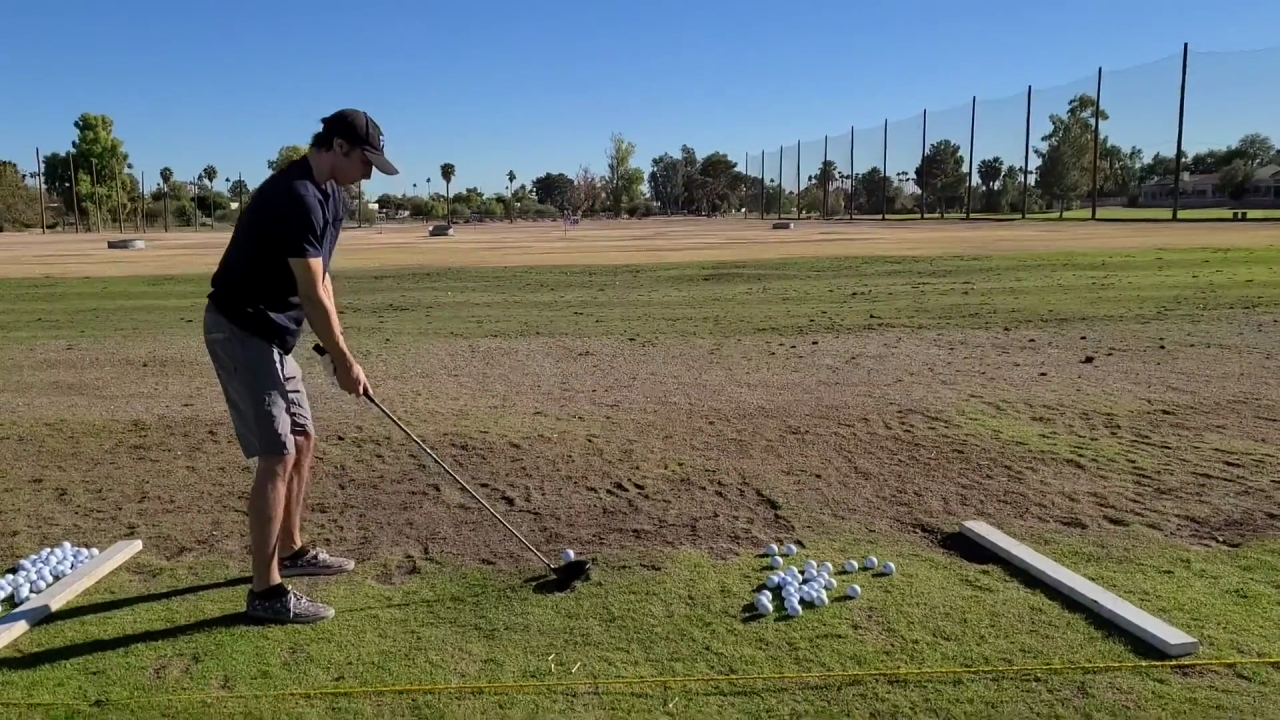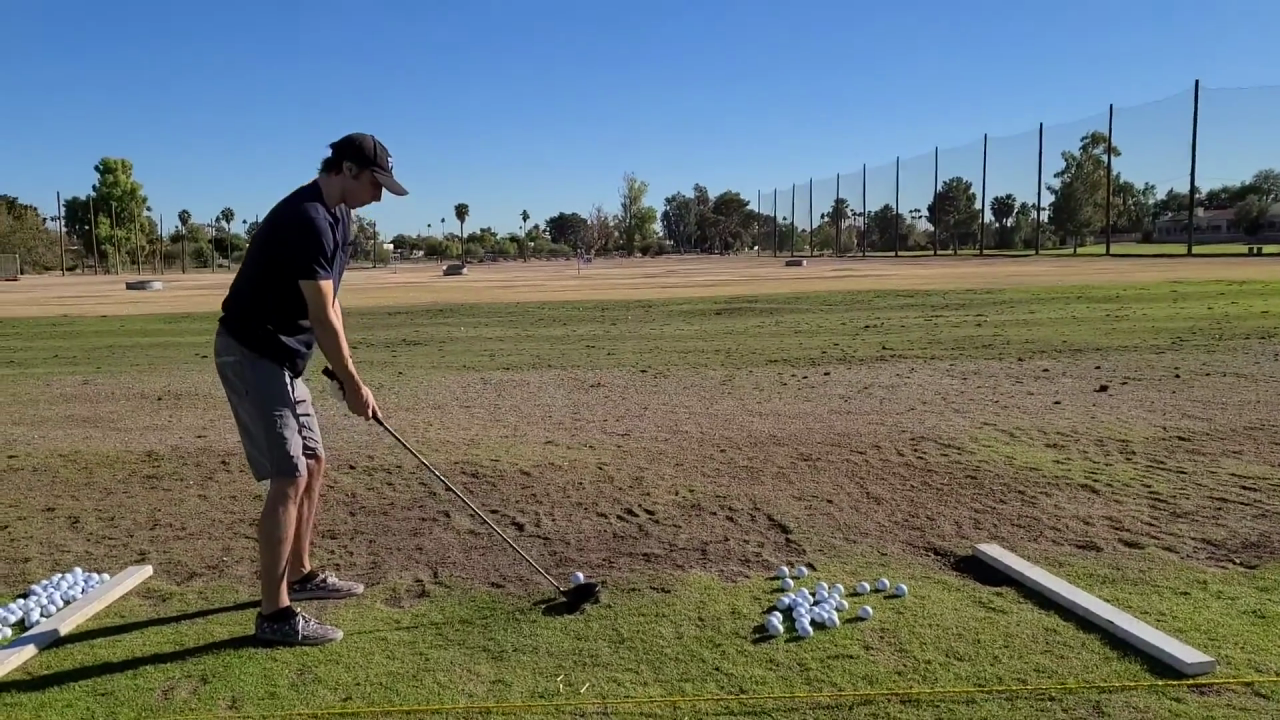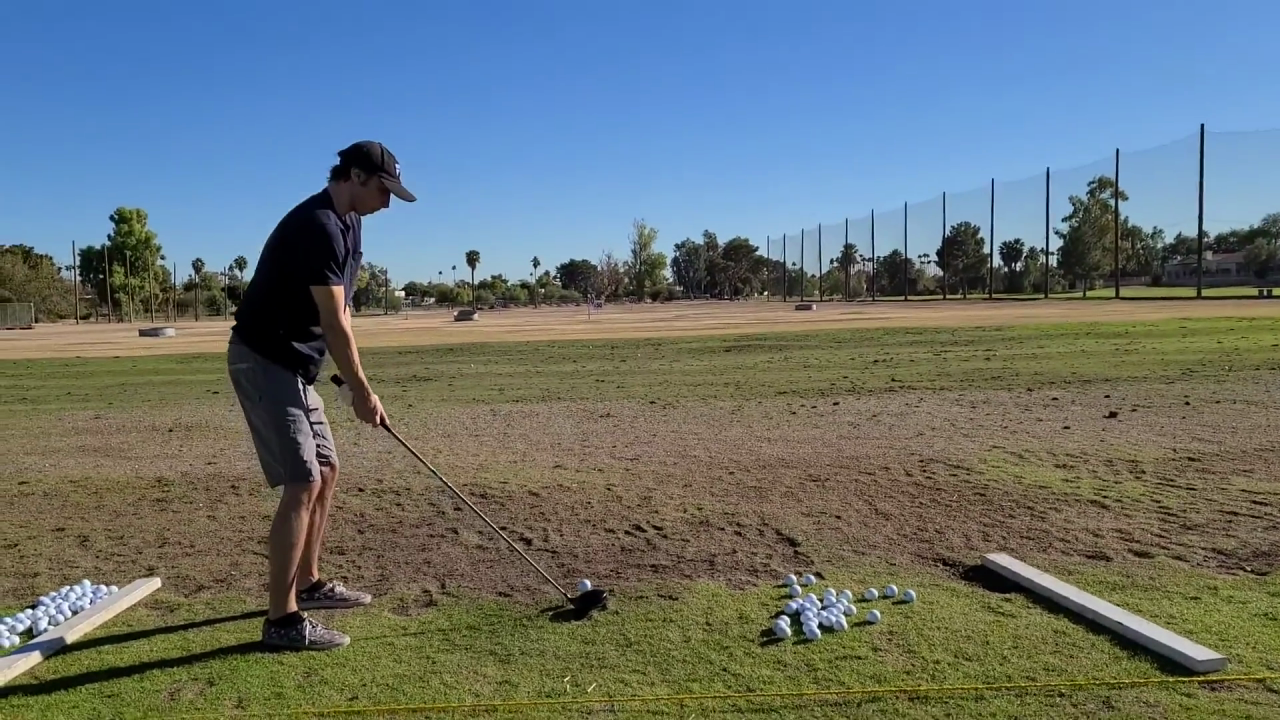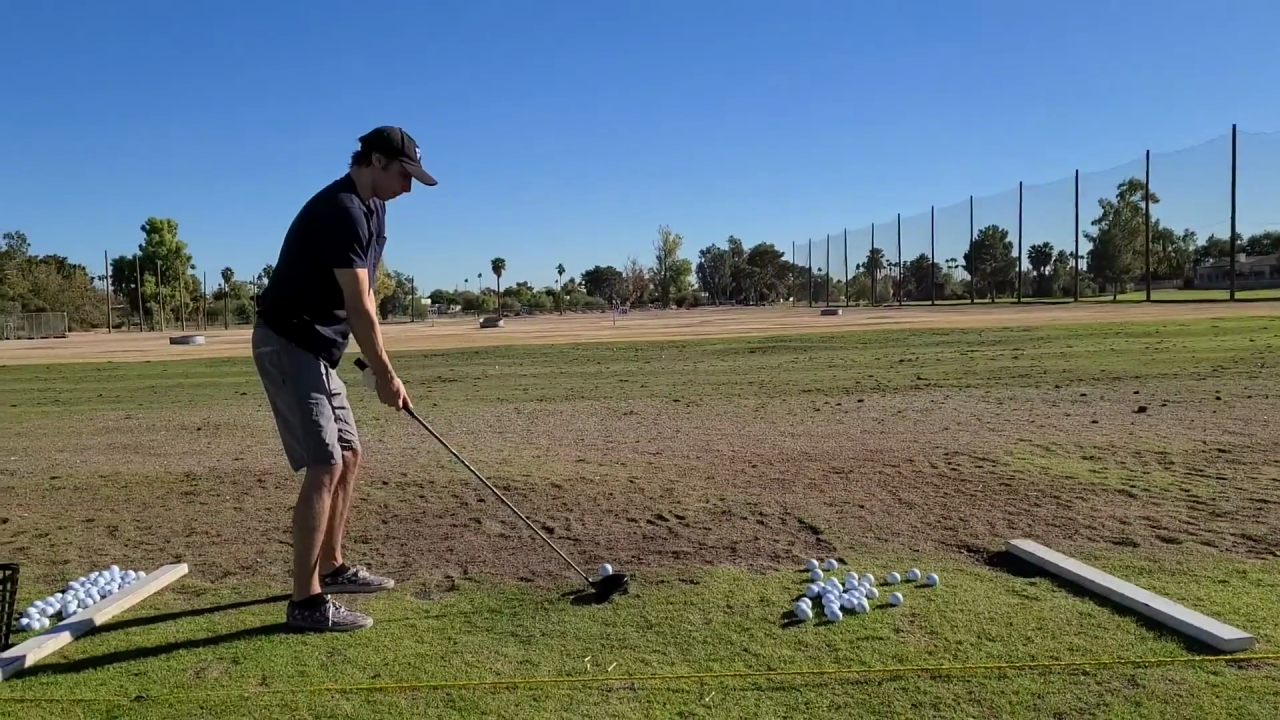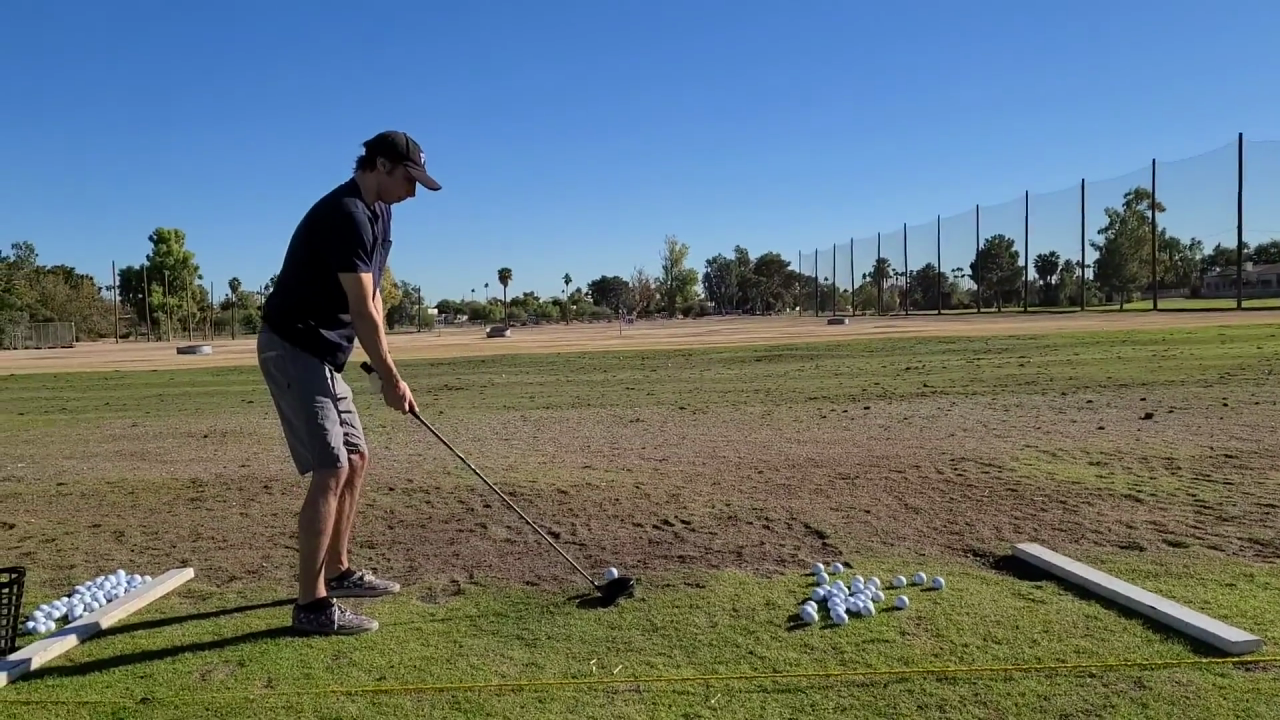
dt=0.4s
person 1, frame 1
left shoulder: (328, 193)
right shoulder: (296, 196)
left elbow: (320, 280)
right elbow: (313, 295)
left wrist: (337, 351)
right wrist: (345, 361)
left hip: (270, 330)
right hip: (243, 330)
left knee: (302, 440)
right knee: (278, 455)
left ankle: (291, 549)
right ankle: (265, 591)
person 1, frame 2
left shoulder: (337, 216)
right shoulder: (306, 219)
left elbow: (328, 304)
right elbow: (323, 318)
left wrist: (345, 374)
right wrist: (354, 384)
left hip: (280, 354)
right hip: (253, 354)
left knee: (312, 463)
right knee: (289, 477)
left ankle: (300, 573)
right ankle: (275, 613)
person 1, frame 3
left shoulder: (347, 223)
right shoulder: (317, 226)
left elbow: (339, 312)
right elbow: (334, 324)
left wrist: (353, 381)
right wrist: (362, 391)
left hip: (292, 362)
right hip: (266, 361)
left knee: (325, 471)
right knee: (302, 483)
left ankle: (308, 583)
right ankle: (282, 618)
person 1, frame 4
left shoulder: (371, 208)
right shoulder: (341, 210)
left elbow: (364, 296)
right elbow: (358, 307)
left wrist: (376, 364)
right wrist: (386, 374)
left hip: (314, 347)
right hip: (290, 346)
left knee: (347, 456)
right knee: (324, 467)
left ankle: (331, 567)
right ankle: (306, 600)
person 1, frame 5
left shoulder: (377, 213)
right shoulder: (345, 215)
left elbow: (372, 298)
right elbow: (362, 311)
left wrist: (383, 367)
right wrist: (391, 378)
left hip: (320, 352)
right hip: (294, 350)
left knee: (355, 460)
right knee: (331, 470)
left ankle: (338, 571)
right ankle: (312, 603)
